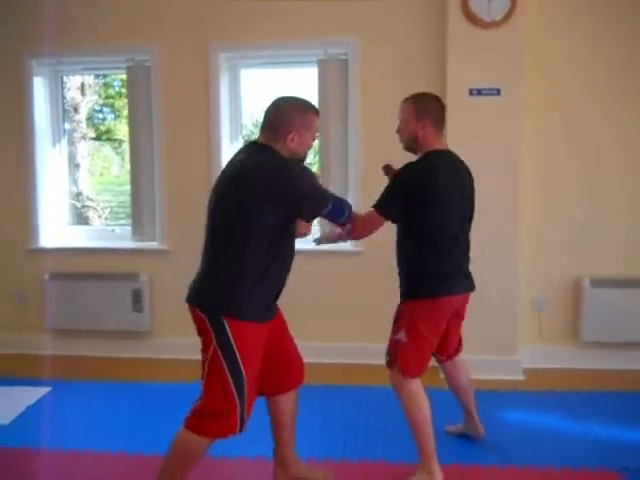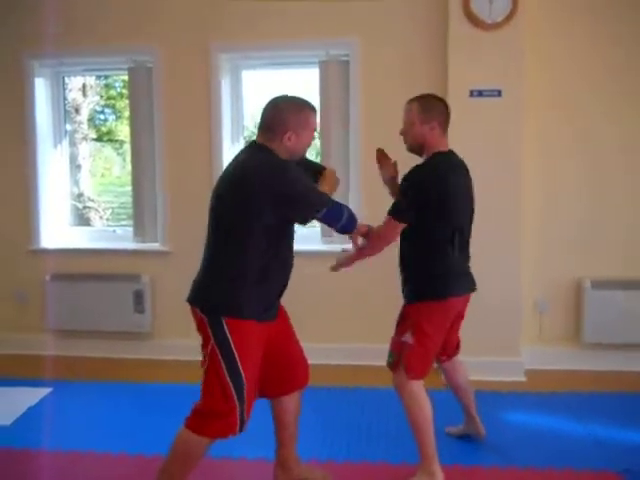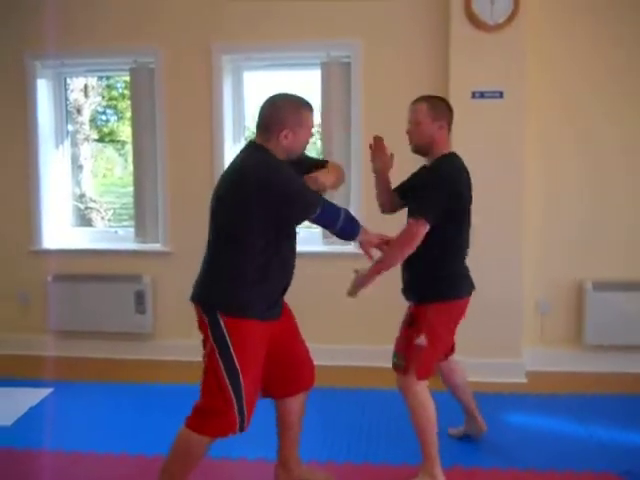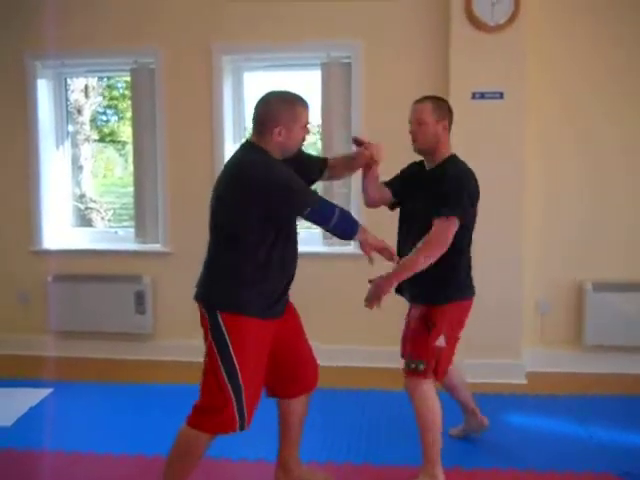
dt=0.1s
person 1, frame 1
left shoulder: (261, 159)
right shoulder: (274, 172)
left elbow: (307, 192)
right elbow: (335, 210)
left wrist: (306, 215)
right wrist: (325, 212)
left hip: (255, 301)
right hip: (228, 307)
left knee: (286, 374)
right knee: (222, 408)
person 1, frame 2
left shoulder: (265, 160)
right shoulder: (270, 173)
left elbow: (324, 177)
right elbow: (333, 214)
left wrist: (315, 196)
right wrist: (359, 228)
left hip: (258, 301)
right hip: (229, 307)
left knee: (290, 375)
right knee: (221, 409)
person 1, frame 3
left shoulder: (277, 161)
right shoulder: (265, 173)
left elbow: (328, 173)
right elbow: (326, 215)
left wrist: (321, 177)
right wrist: (366, 235)
left hip: (266, 300)
right hip: (232, 307)
left knee: (295, 376)
right knee: (222, 408)
person 1, frame 4
left shoulder: (272, 160)
right shoulder: (257, 171)
left elbow: (326, 168)
right elbow: (322, 212)
left wrist: (357, 160)
right wrist: (365, 237)
left hip: (270, 299)
right hip: (234, 305)
left knee: (299, 376)
right knee: (221, 406)
person 2, frame 1
left shoulder: (414, 174)
right shoulder: (458, 169)
left elbow: (369, 224)
left wrist: (332, 234)
left hip: (428, 290)
right hip: (456, 284)
left knee: (404, 374)
right knee: (449, 355)
right ankle: (472, 422)
person 2, frame 2
left shoulder: (425, 176)
right shoulder: (455, 168)
left elbow: (387, 234)
left wrist: (351, 257)
right wrist: (392, 182)
left hip: (431, 292)
right hip: (456, 285)
left knee: (407, 375)
right knee: (446, 357)
right ankle: (473, 423)
person 2, frame 3
left shoulder: (447, 176)
right shoulder: (427, 173)
left elbow: (410, 238)
right elbow: (388, 205)
left wrist: (369, 273)
right wrist: (383, 171)
left hip: (440, 293)
right hip: (440, 288)
left knee: (410, 375)
right knee: (439, 359)
right ankle: (473, 419)
person 2, frame 4
left shoulder: (458, 178)
right shoulder: (414, 173)
left elbow: (439, 241)
right elbow: (375, 200)
left wrist: (391, 278)
right wrist: (370, 167)
left hip: (444, 294)
right hip: (427, 292)
left knee: (419, 376)
right knee: (434, 364)
right ankle: (473, 416)
